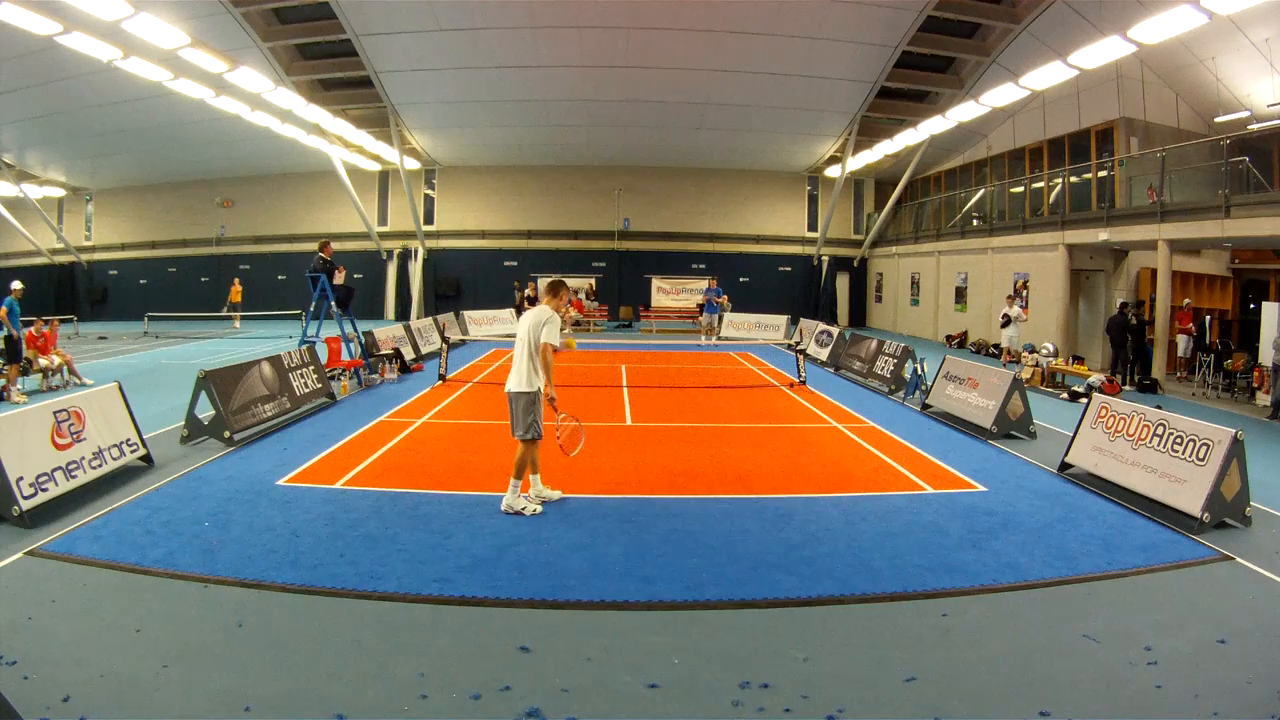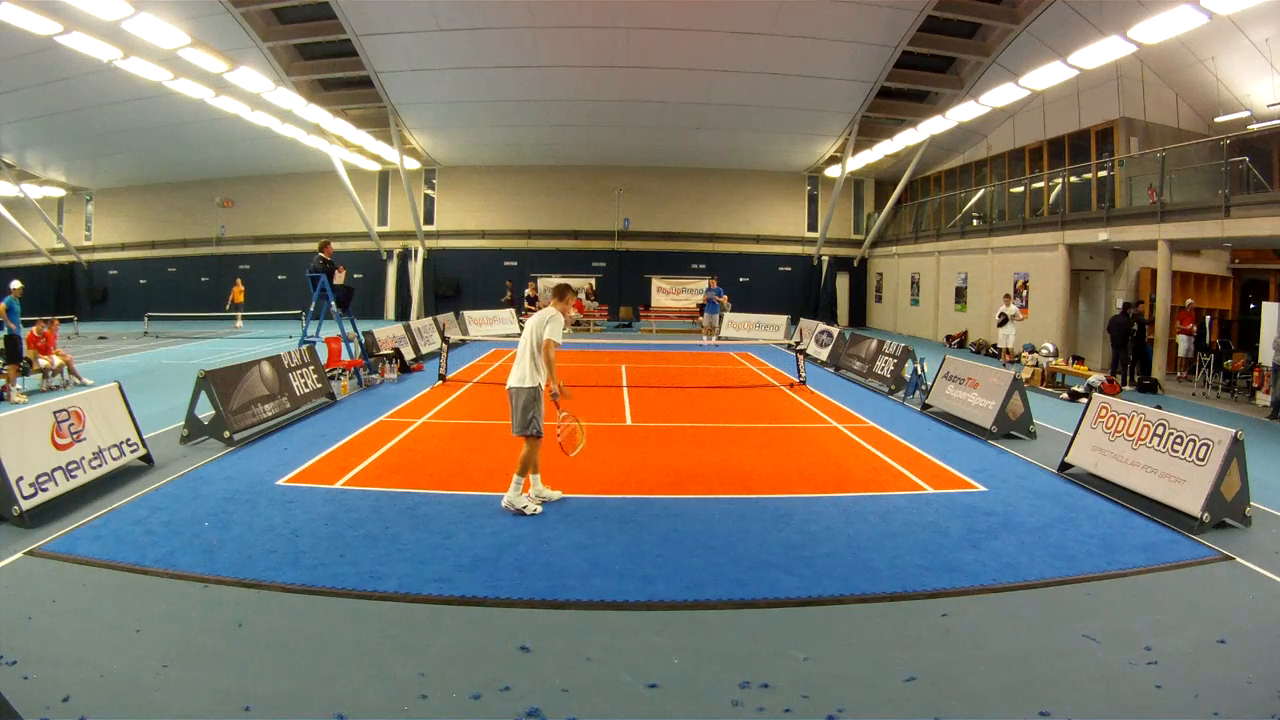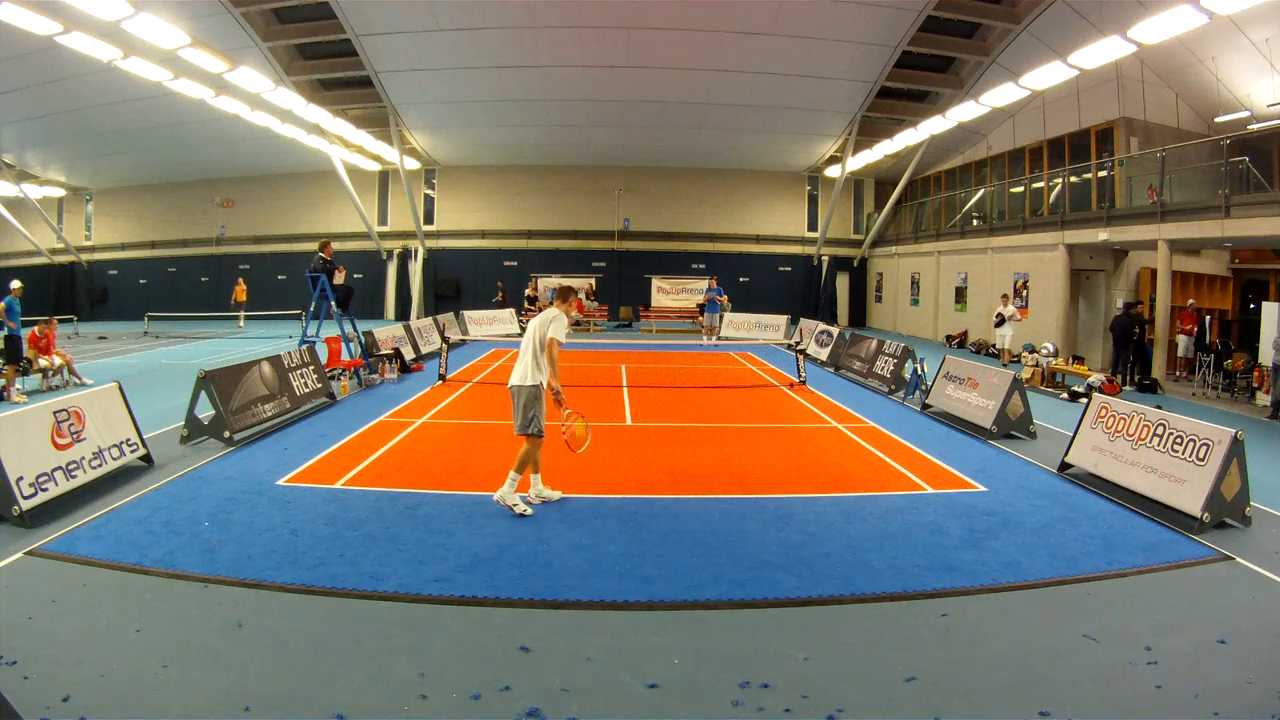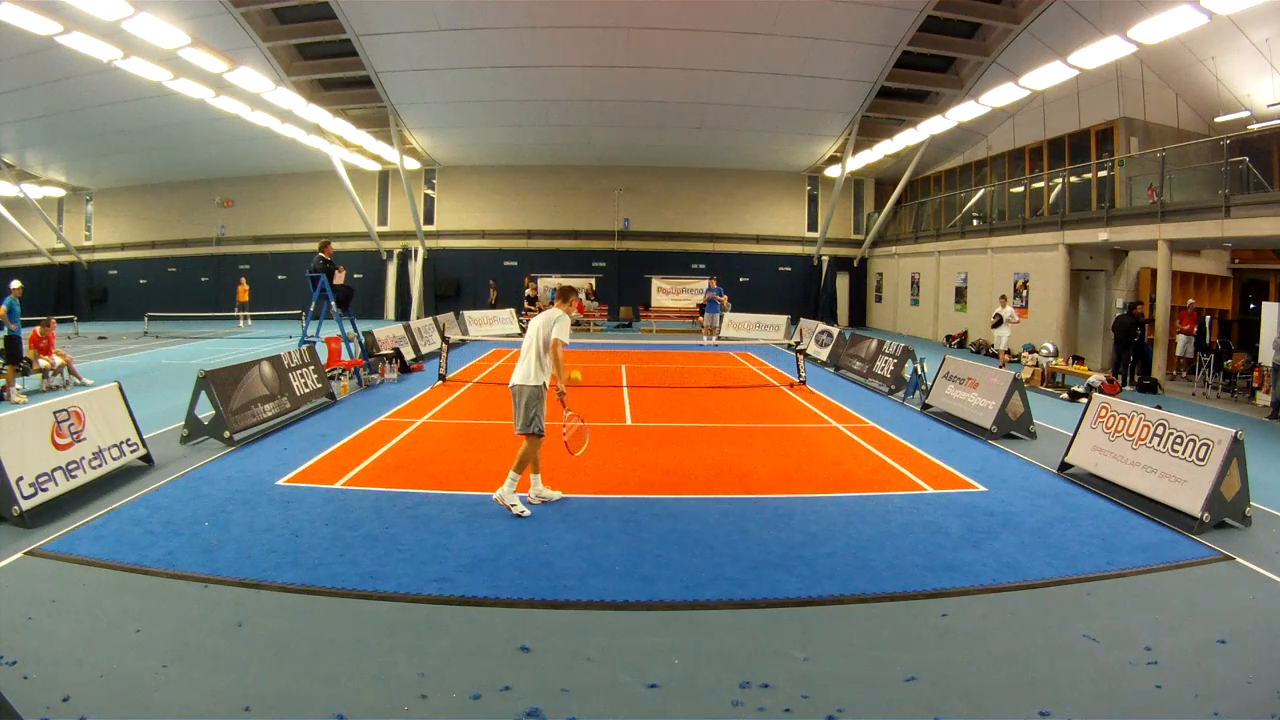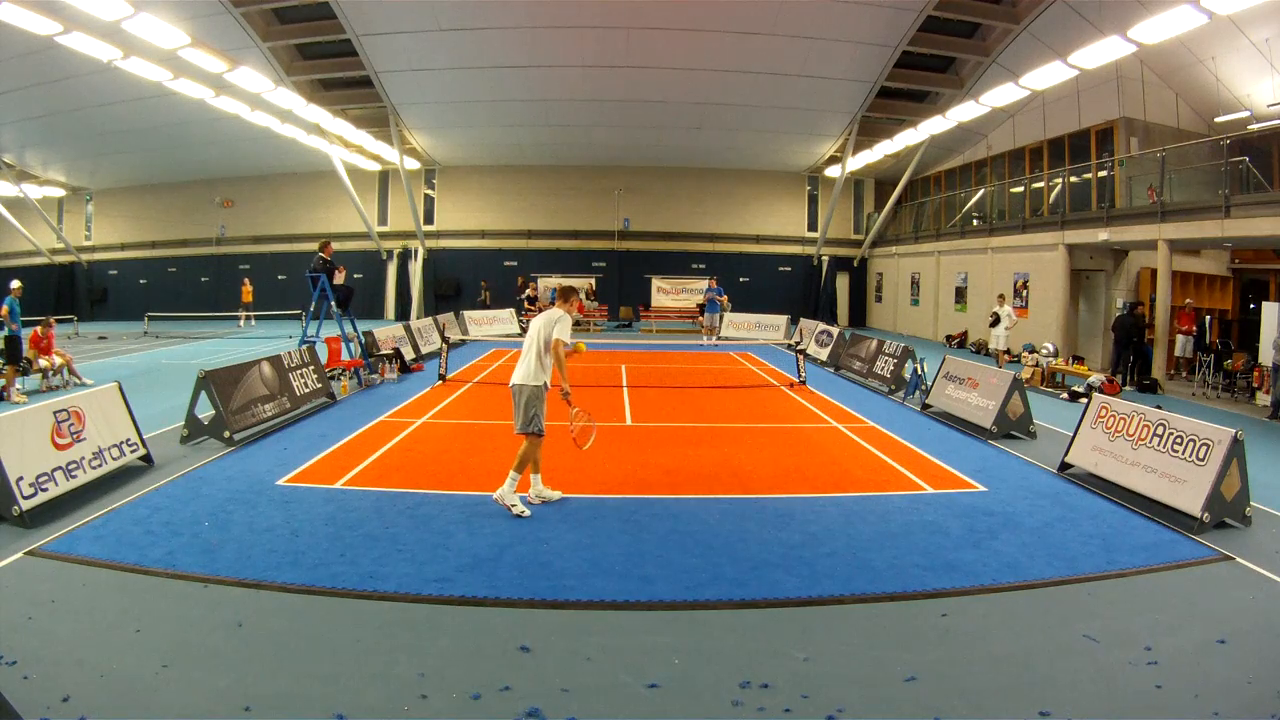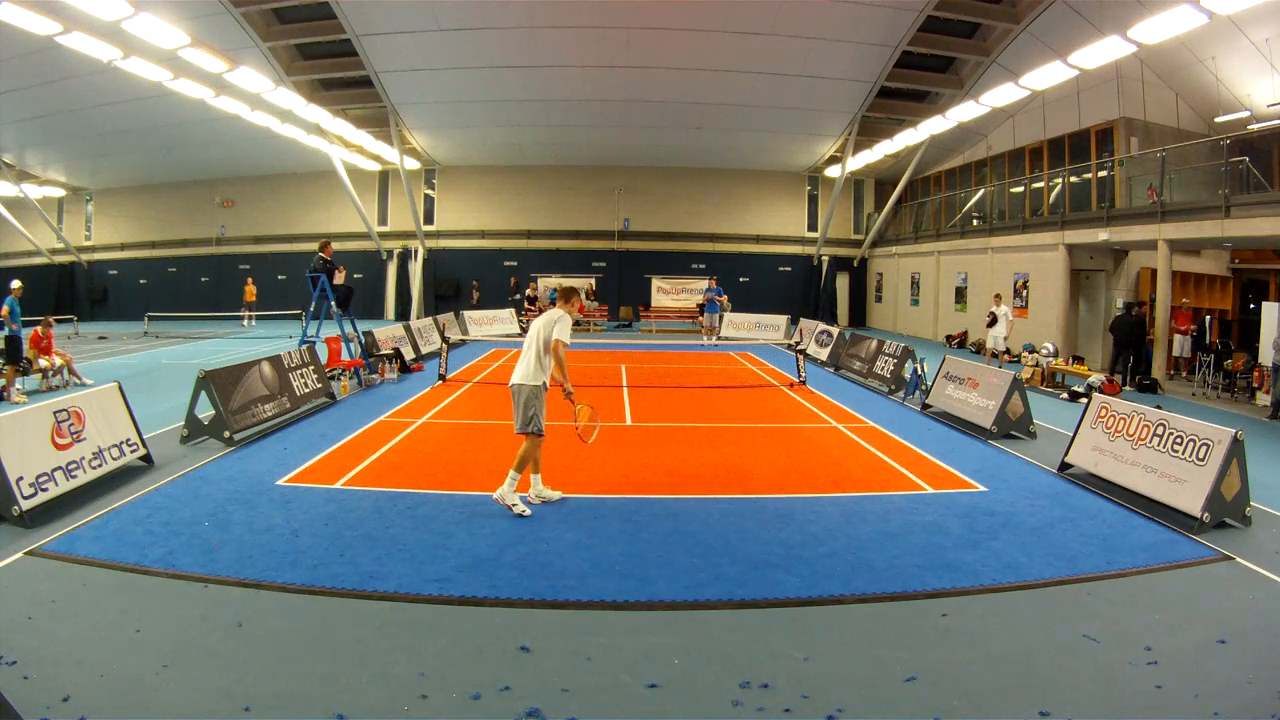
dt=0.2s
person 1, frame 1
left shoulder: (529, 314)
right shoulder: (551, 317)
right elbow: (545, 352)
left wrist: (553, 349)
right wrist: (551, 387)
left hip: (517, 384)
right hip: (529, 386)
left knee: (534, 439)
right knee: (528, 441)
left ankle: (536, 490)
right ankle: (512, 498)
person 1, frame 2
left shoulder: (538, 316)
right shoulder: (555, 317)
right elbow: (547, 348)
left wrist: (554, 380)
right wrist: (553, 382)
left hip: (519, 381)
right hip: (528, 384)
left knee: (534, 437)
right knee: (532, 438)
left ankle: (536, 490)
right ankle: (514, 495)
person 1, frame 3
left shoulder: (541, 317)
right shoulder: (559, 317)
right elbow: (551, 347)
left wrist: (552, 388)
right wrist: (556, 381)
left hip: (522, 381)
right hip: (530, 383)
left knee: (535, 437)
right knee: (535, 438)
left ankle: (536, 489)
right ankle: (507, 491)
person 1, frame 4
left shoulder: (540, 317)
right shoulder: (562, 317)
right elbow: (555, 347)
left wrist: (556, 376)
right wrist: (560, 381)
left hip: (522, 380)
right hip: (532, 383)
left knee: (536, 437)
right knee: (534, 437)
left ankle: (537, 489)
right ankle: (507, 491)
person 1, frame 5
left shoulder: (540, 317)
right shoulder: (563, 317)
right elbow: (556, 347)
left wrist: (562, 356)
right wrist: (564, 381)
left hip: (522, 380)
right hip: (532, 383)
left knee: (536, 437)
right knee: (533, 437)
left ankle: (537, 489)
right ankle: (507, 491)
person 1, frame 6
left shoulder: (543, 318)
right shoulder: (563, 318)
right elbow: (556, 348)
left wrist: (555, 376)
right wrist: (567, 381)
left hip: (523, 381)
right hip: (531, 383)
left knee: (536, 436)
right knee: (534, 437)
left ankle: (537, 490)
right ankle: (507, 490)
